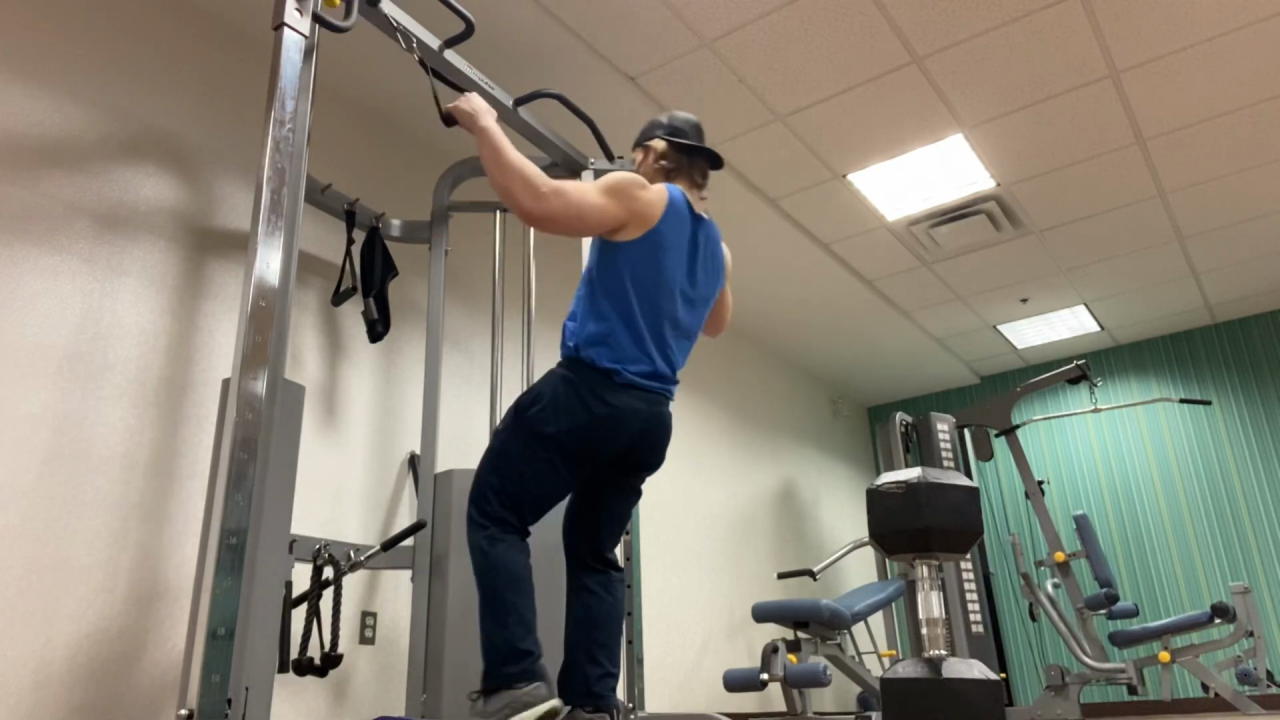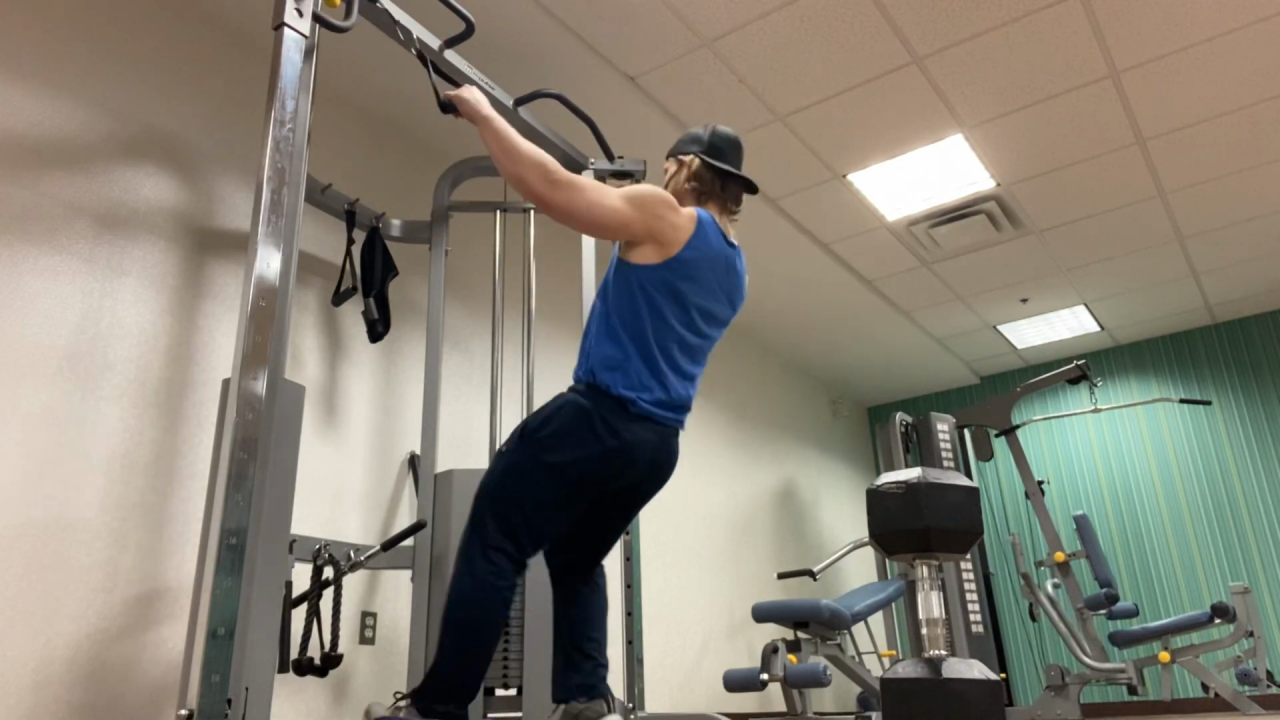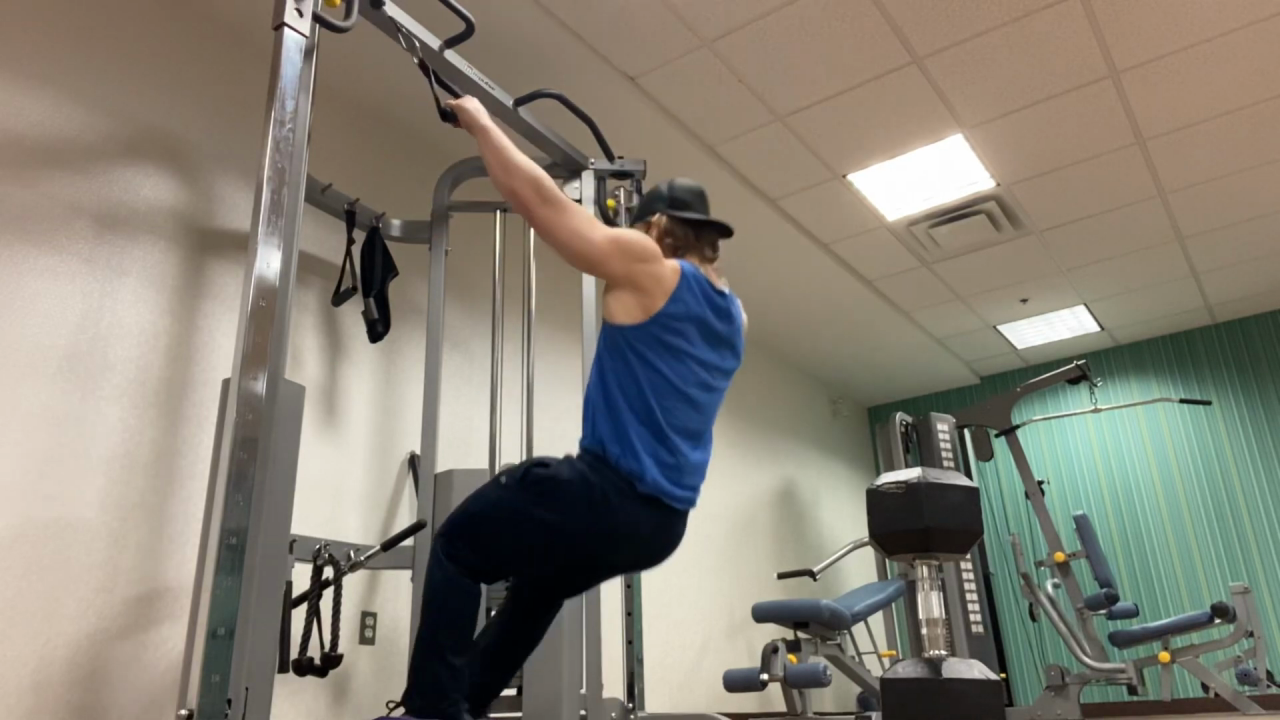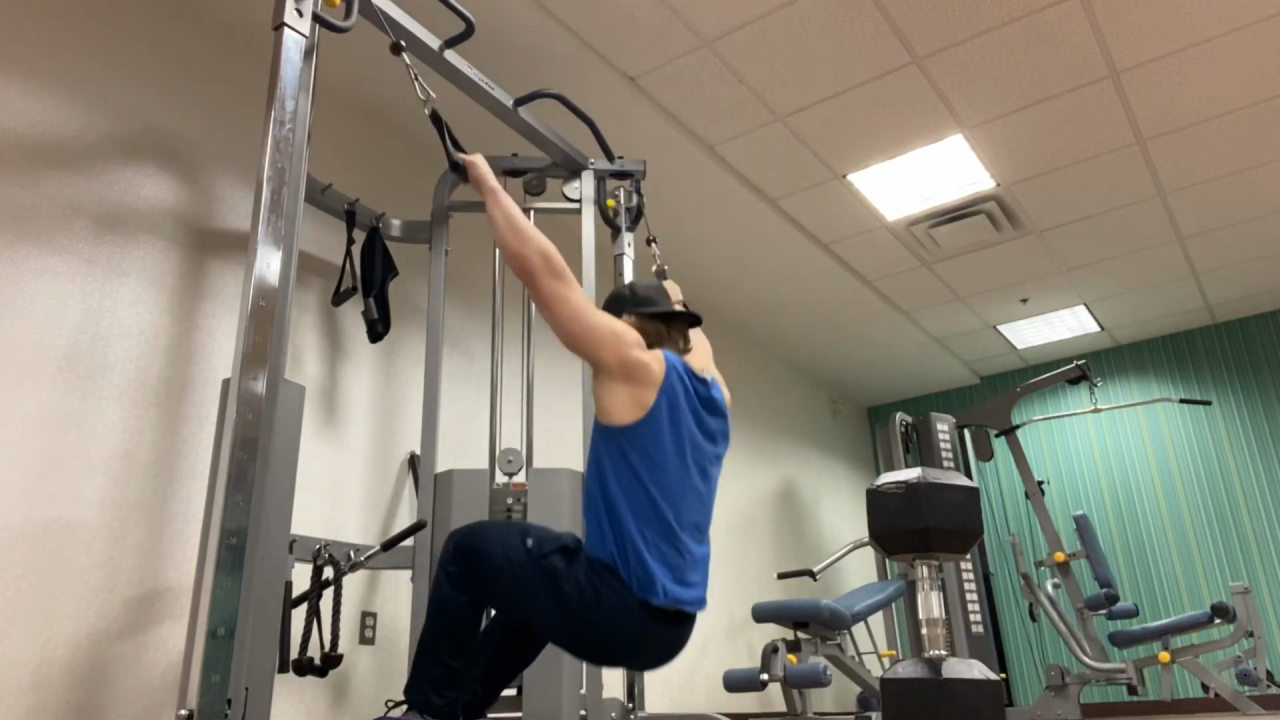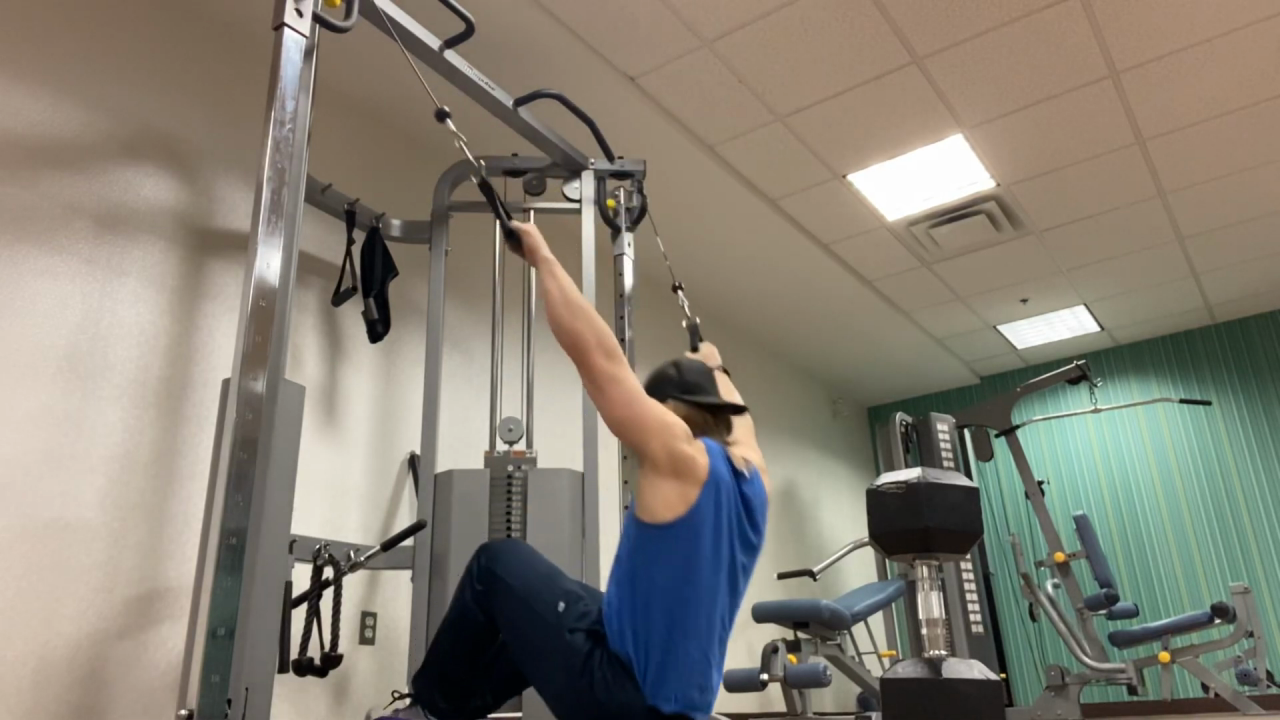
dt=0.3s
person 1, frame 1
left shoulder: (639, 198)
right shoulder: (715, 246)
left elbow: (537, 201)
right elbow: (716, 321)
left wrist: (483, 124)
left hip: (586, 393)
right hip: (649, 415)
left knee: (495, 516)
right knee: (593, 554)
person 1, frame 2
left shoulder: (664, 218)
right shoulder: (735, 266)
left elbow: (547, 186)
left wrist: (482, 112)
left hip: (599, 420)
right hip: (656, 447)
left knee: (490, 549)
right knee: (574, 555)
person 1, frame 3
left shoulder: (647, 270)
right shoulder: (732, 314)
left elbow: (540, 200)
left wrist: (480, 122)
left hip: (606, 491)
right hip: (659, 523)
left knee: (458, 549)
right knee: (544, 568)
person 1, frame 4
left shoulder: (637, 367)
right shoulder: (711, 389)
left elbow: (543, 270)
right elbow: (694, 344)
left wrist: (488, 184)
right wrist: (675, 304)
left hip: (622, 608)
right hip: (668, 620)
left knee: (470, 549)
right knee: (535, 581)
person 1, frame 5
left shoulder: (683, 461)
right shoulder: (751, 477)
left elbow: (600, 359)
right elbow: (737, 416)
left wrist: (541, 256)
right wrist: (714, 368)
left knee: (497, 564)
right knee: (555, 611)
